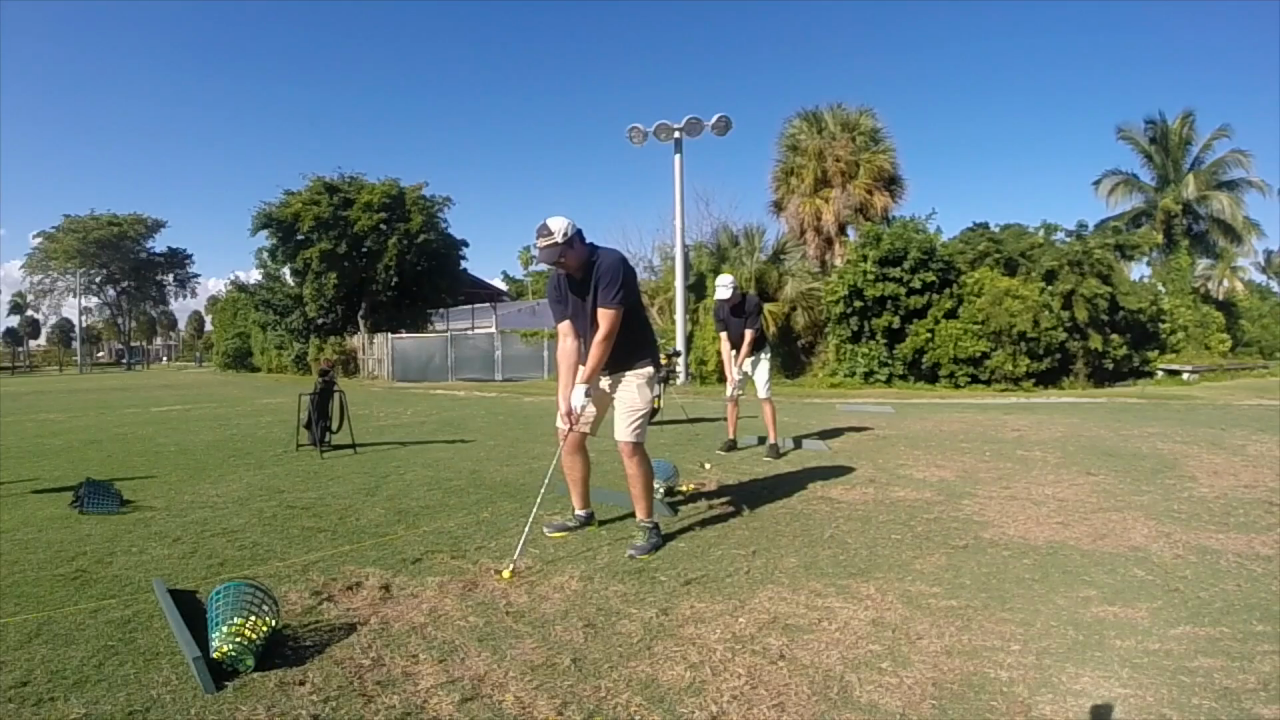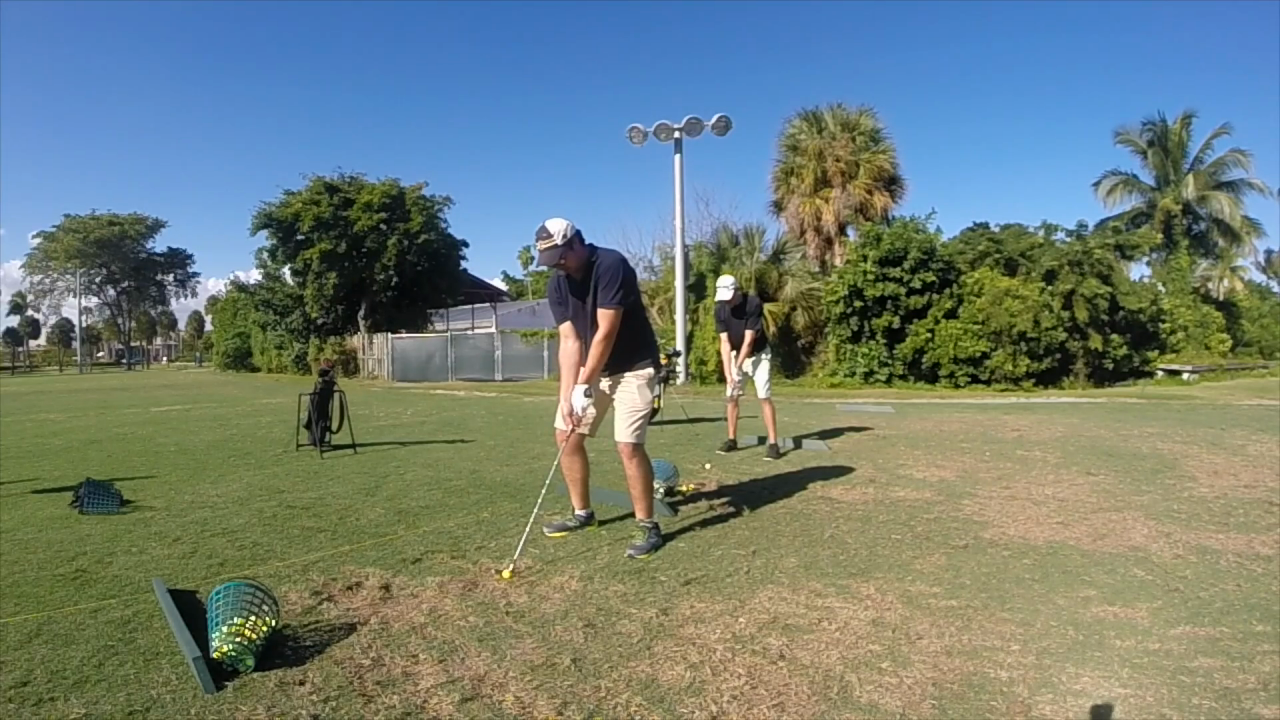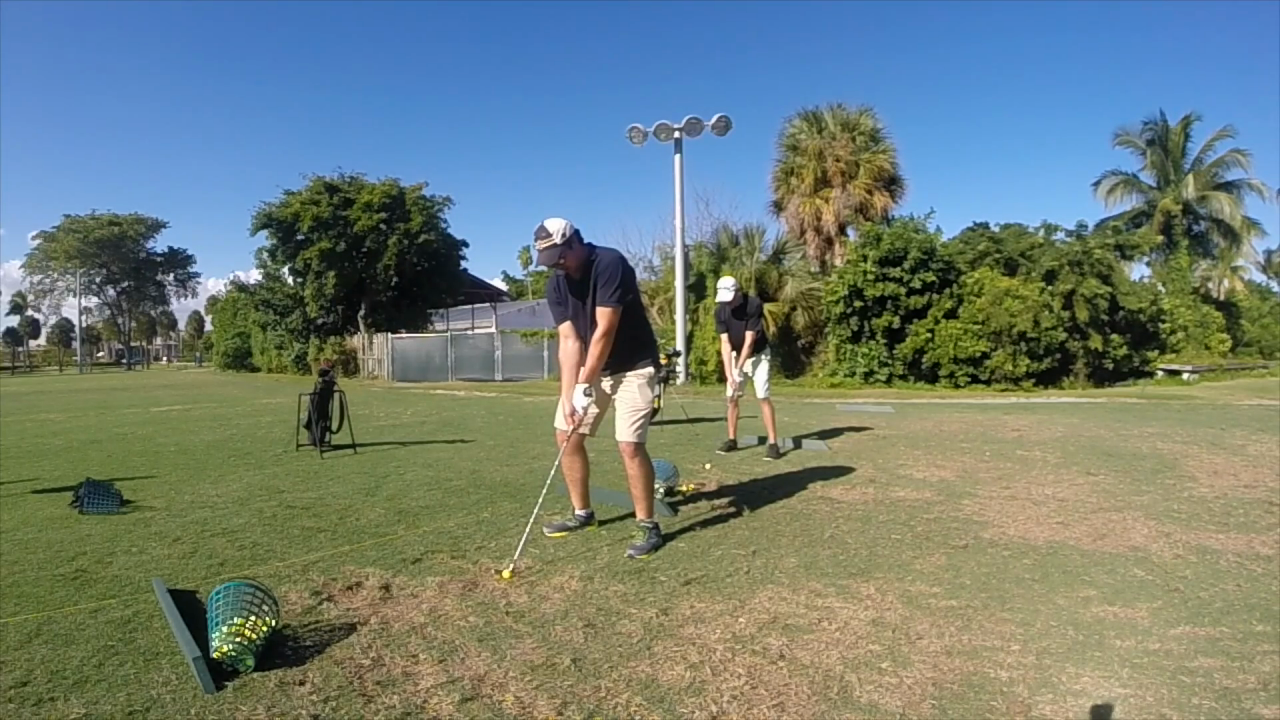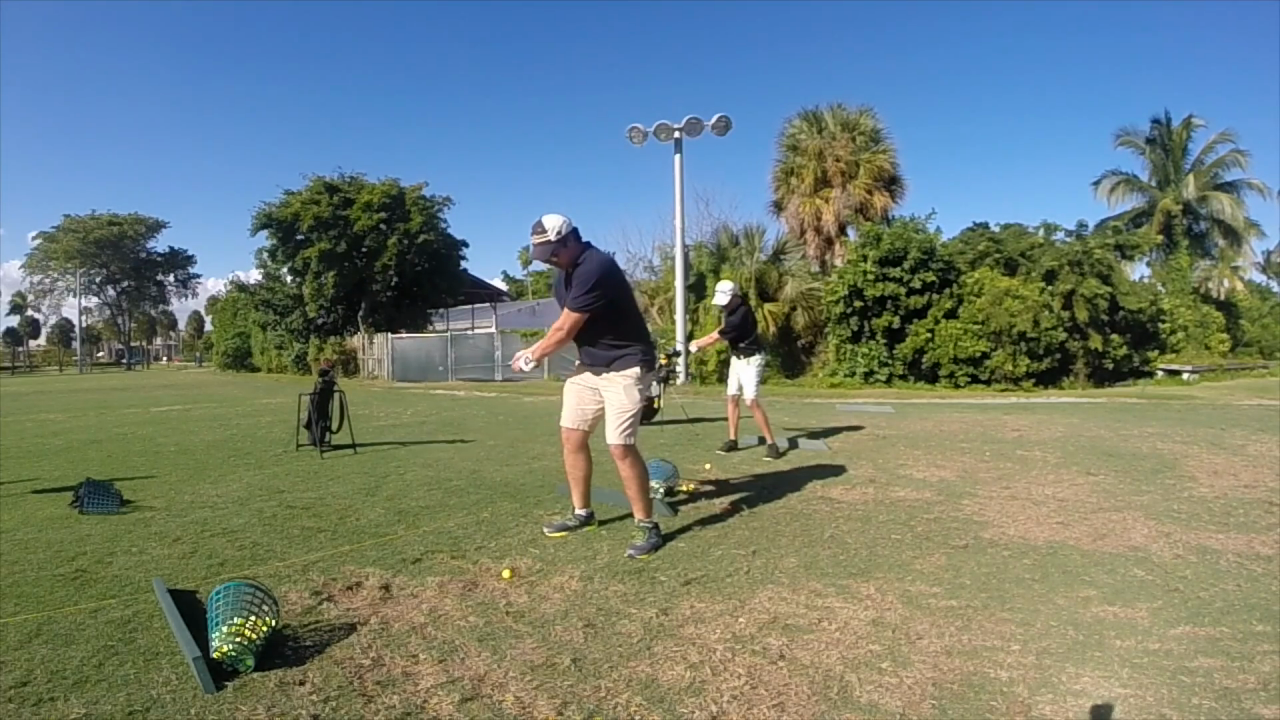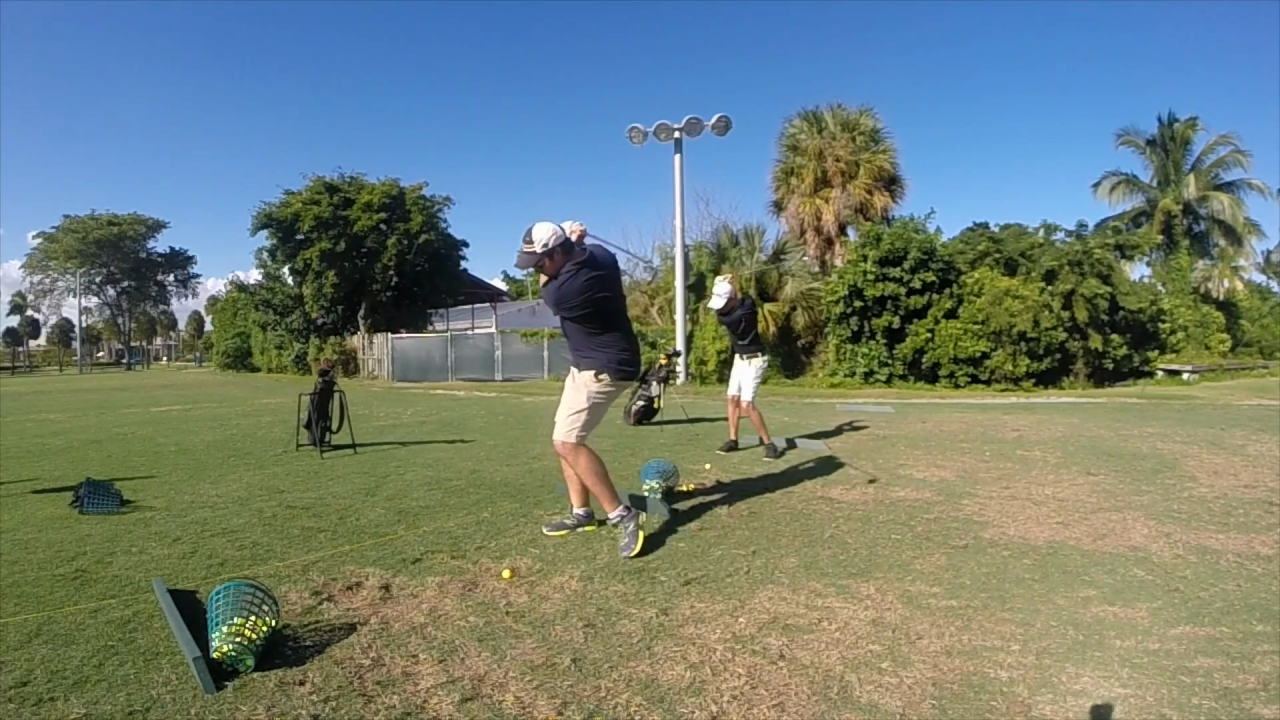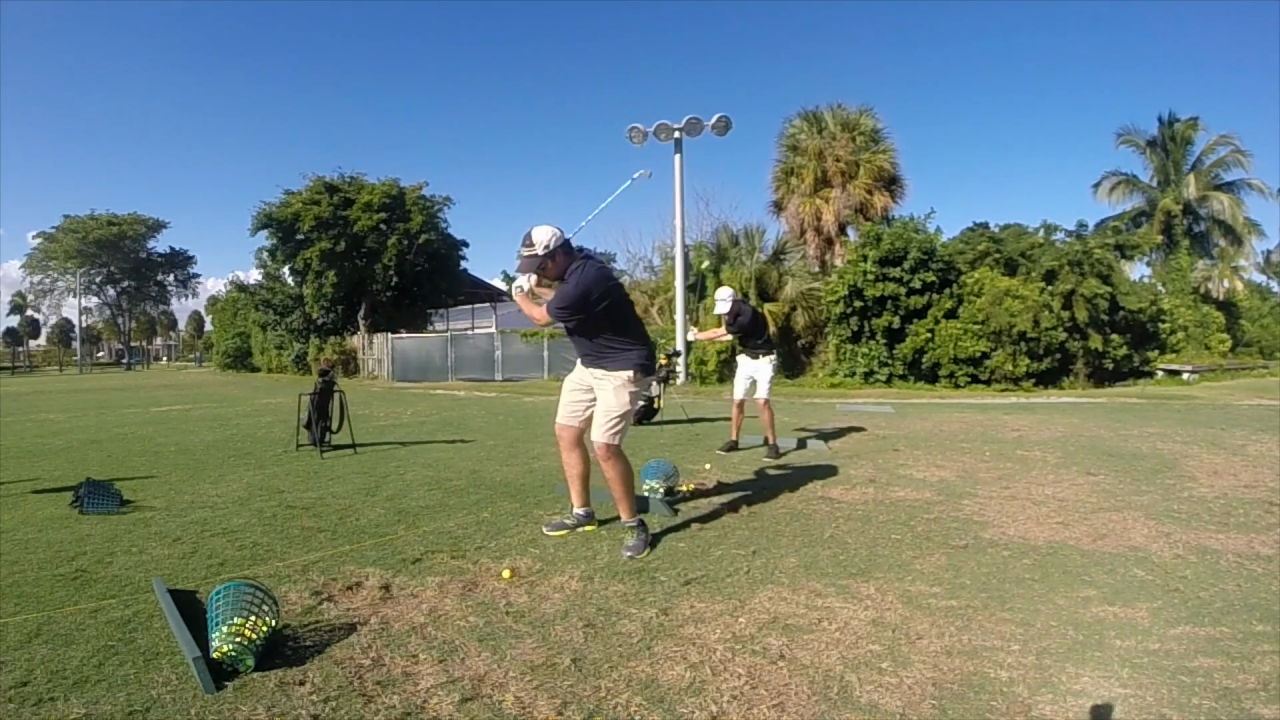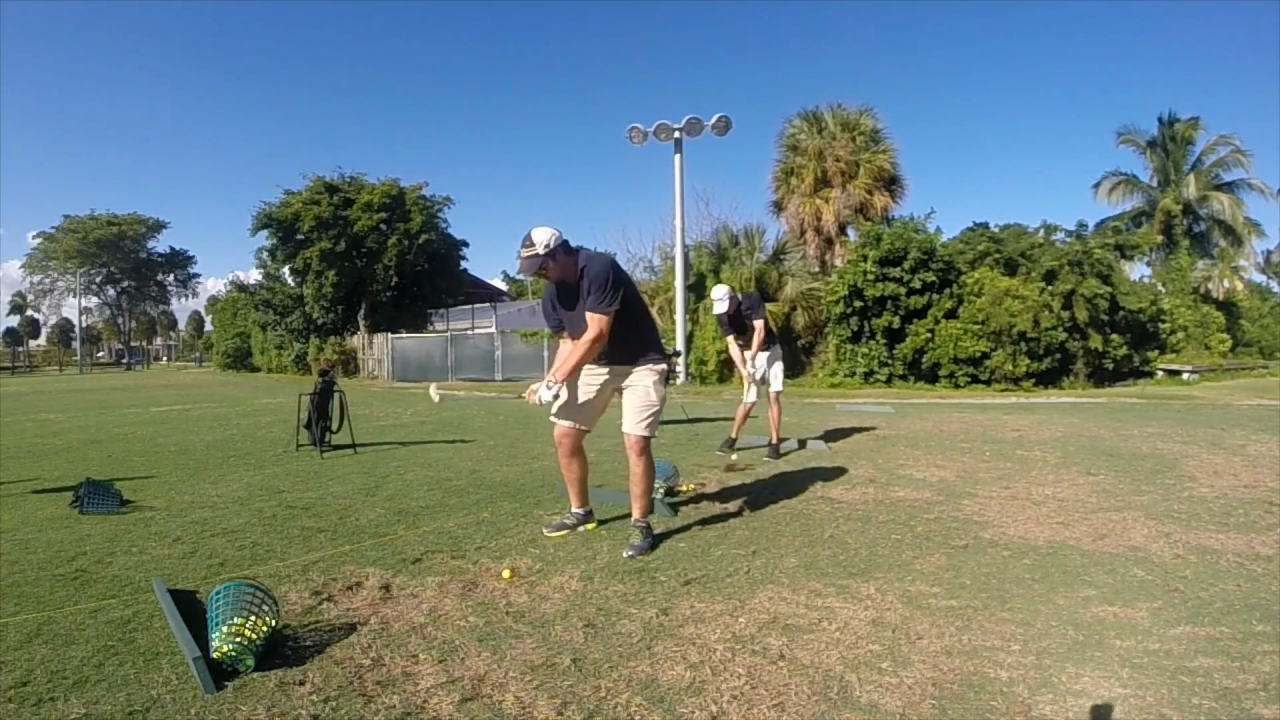
dt=0.5s
person 1, frame 1
left shoulder: (612, 265)
right shoulder: (557, 282)
left elbow: (606, 333)
right elbow: (567, 339)
left wrist: (582, 386)
right wrist: (563, 395)
left hip: (633, 366)
right hip: (592, 364)
left knee: (629, 444)
right knee: (569, 436)
left ankle: (648, 526)
right ankle: (582, 513)
person 1, frame 2
left shoulder: (611, 265)
right shoulder: (558, 284)
left elbow: (606, 333)
right elbow: (570, 341)
left wrist: (584, 388)
right wrist: (565, 395)
left hip: (632, 367)
right hip: (591, 366)
left knee: (628, 445)
right knee: (566, 435)
left ankle: (647, 526)
right ankle: (582, 513)
person 1, frame 3
left shoulder: (610, 264)
right shoulder: (556, 284)
left elbow: (604, 332)
right elbow: (569, 340)
left wrist: (584, 387)
right wrist: (567, 396)
left hip: (633, 366)
right hip: (590, 365)
left knee: (630, 445)
right knee: (567, 435)
left ankle: (648, 526)
right ankle: (582, 513)
person 1, frame 4
left shoulder: (594, 269)
right shoulder: (568, 272)
left elbow: (565, 329)
left wrist: (531, 355)
right wrist: (536, 351)
left hip: (625, 365)
right hip: (590, 366)
left knee: (620, 445)
right knee: (572, 436)
left ankle: (647, 526)
right ankle: (582, 513)
person 1, frame 5
left shoulder: (562, 291)
right shoulder: (601, 255)
left wrist: (567, 239)
right wrist: (575, 239)
left hip: (602, 369)
right hip: (594, 363)
left knee: (566, 441)
right knee: (568, 438)
left ankle: (623, 516)
right ankle: (582, 513)
person 1, frame 6
left shoulder: (582, 283)
right shoulder: (579, 267)
left elbow: (543, 317)
left wrist: (520, 296)
right wrist: (534, 288)
left hip: (623, 367)
right hip: (591, 364)
left knee: (606, 445)
right knee: (566, 433)
left ankle: (634, 525)
right ankle: (582, 513)
person 1, frame 7
left shoulder: (600, 269)
right shoulder: (553, 291)
left elbow: (596, 335)
right elbow: (568, 341)
left wrist: (556, 379)
right wrist: (551, 381)
left hip: (641, 363)
right hip: (594, 365)
left knee: (636, 443)
right knee: (564, 436)
left ankle: (641, 525)
right ankle: (580, 512)
person 2, frame 1
left shoulder: (753, 303)
right shoulder: (719, 309)
left elbow: (749, 339)
right elbow: (725, 341)
left wrist: (738, 367)
right wrist: (728, 372)
left hip: (758, 354)
right hip: (736, 354)
left knee: (764, 397)
right knee: (732, 397)
left ankle: (773, 443)
right ankle: (731, 439)
person 2, frame 2
left shoulder: (753, 304)
right shoulder: (720, 310)
left elbow: (749, 339)
right elbow: (725, 342)
left wrist: (737, 368)
right wrist: (727, 373)
left hip: (758, 355)
right hip: (736, 355)
left knee: (764, 397)
right knee: (731, 397)
left ankle: (773, 443)
right ankle: (732, 439)
person 2, frame 3
left shoulder: (754, 305)
right shoulder: (720, 311)
left elbow: (749, 340)
right elbow: (725, 343)
left wrist: (739, 369)
right wrist: (729, 374)
left hip: (758, 355)
right hip: (736, 355)
left knee: (763, 397)
right knee: (732, 397)
left ankle: (772, 443)
right ankle: (732, 439)
person 2, frame 4
left shoulder: (740, 316)
right shoulder: (735, 304)
left elbow: (716, 337)
right elbow: (722, 329)
left wrist: (698, 344)
right wrist: (700, 342)
left hip: (751, 360)
right hip: (737, 358)
left knee: (751, 401)
right knee: (732, 398)
left ankle: (771, 443)
right ankle: (732, 440)
person 2, frame 5
left shoulder: (733, 319)
right shoulder: (746, 301)
left elbow: (720, 314)
left wrist: (720, 285)
right wrist: (726, 285)
left hip: (752, 361)
right hip: (741, 358)
left knee: (746, 404)
right knee: (732, 399)
left ankle: (769, 443)
right ankle: (733, 440)
person 2, frame 6
left shoulder: (748, 315)
right shoulder: (732, 312)
left elbow: (720, 333)
right elbow: (728, 335)
left wrist: (696, 336)
right wrist: (700, 335)
left hip: (764, 360)
right hip: (745, 359)
left knee: (762, 401)
right knee: (738, 401)
left ankle: (772, 443)
right ankle: (734, 440)
person 2, frame 7
left shoulder: (752, 299)
right shoulder: (722, 316)
left elbow: (760, 331)
right elbow: (732, 344)
left wrist: (753, 355)
right wrist: (742, 369)
left hip: (772, 352)
right hip: (750, 357)
left knee: (773, 397)
right knee: (748, 402)
left ankle: (774, 443)
right ankle: (732, 438)
